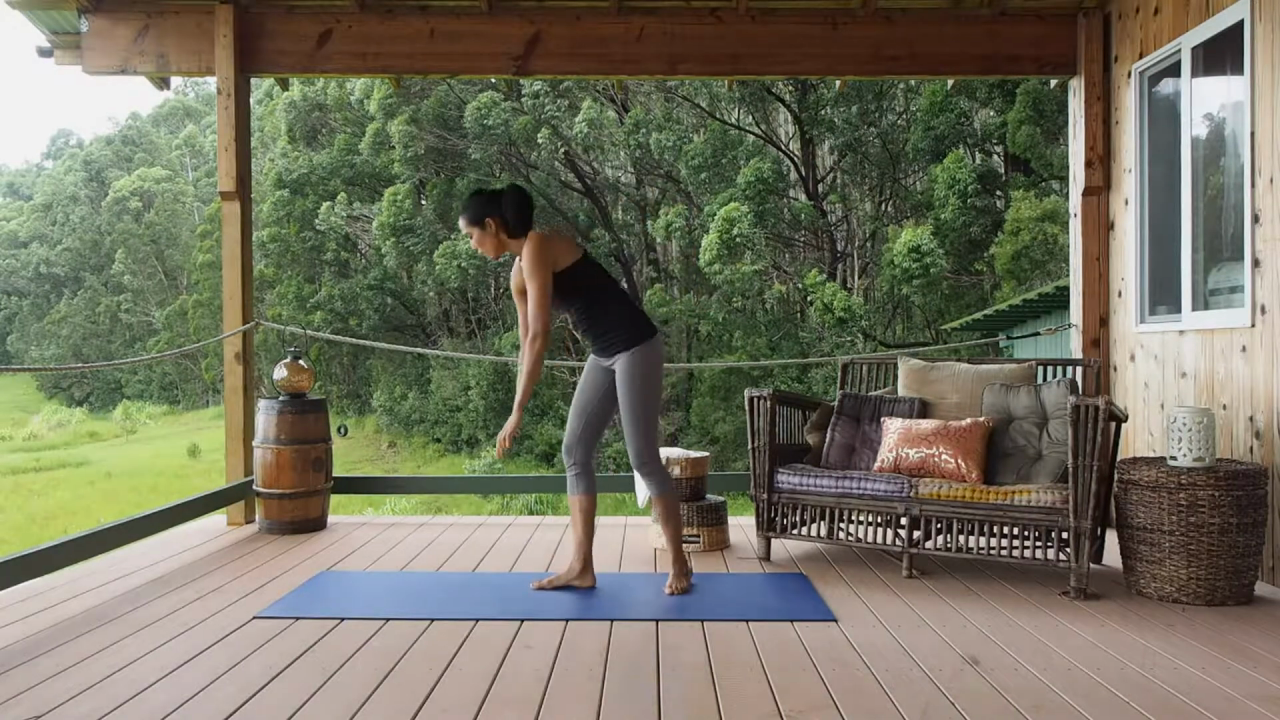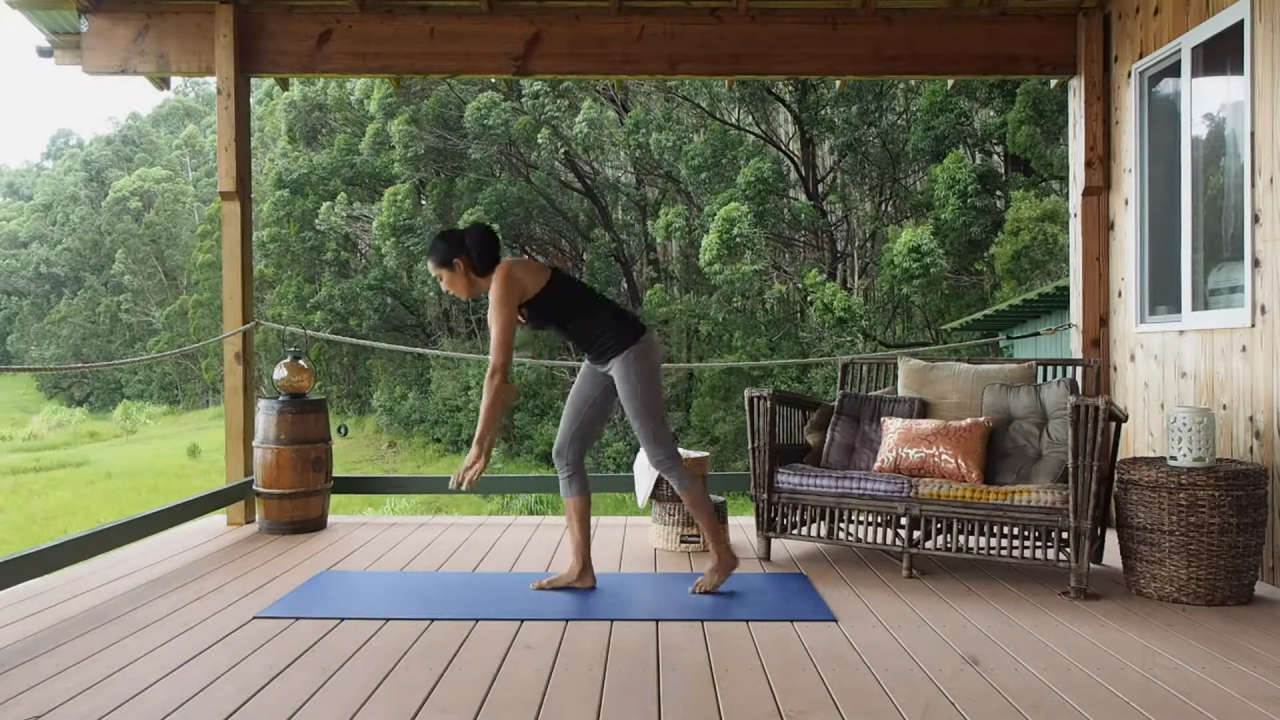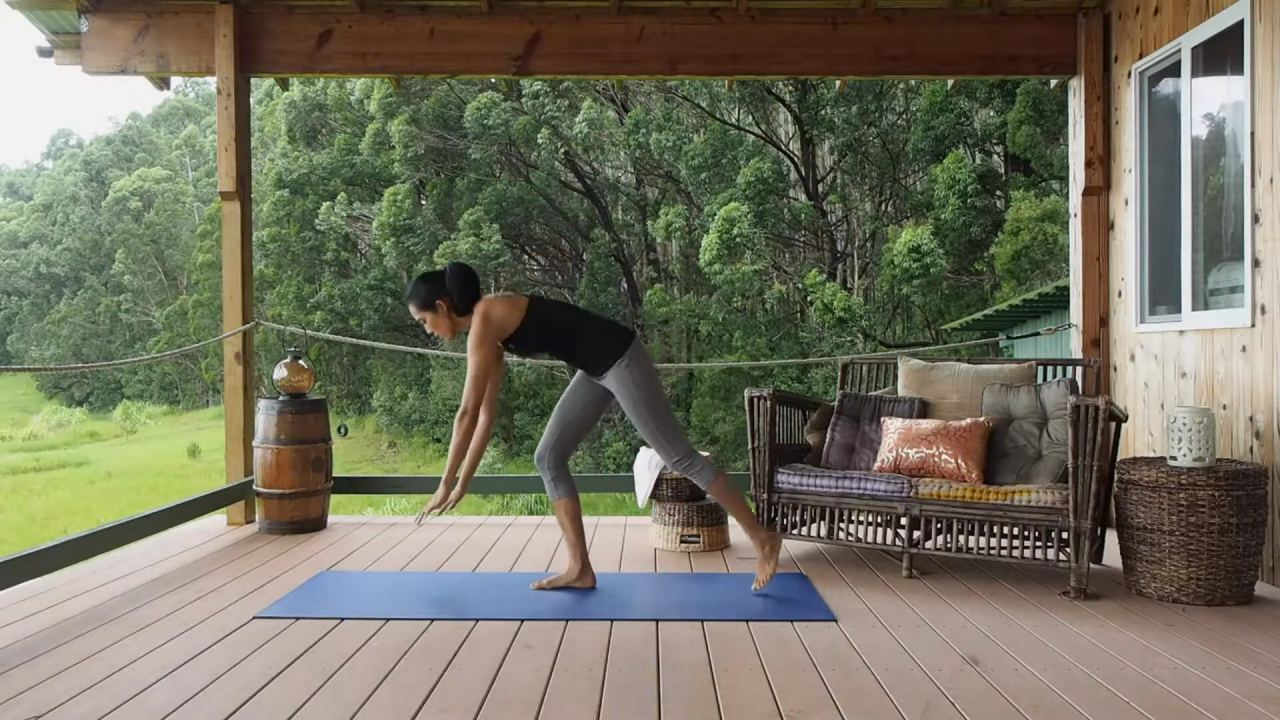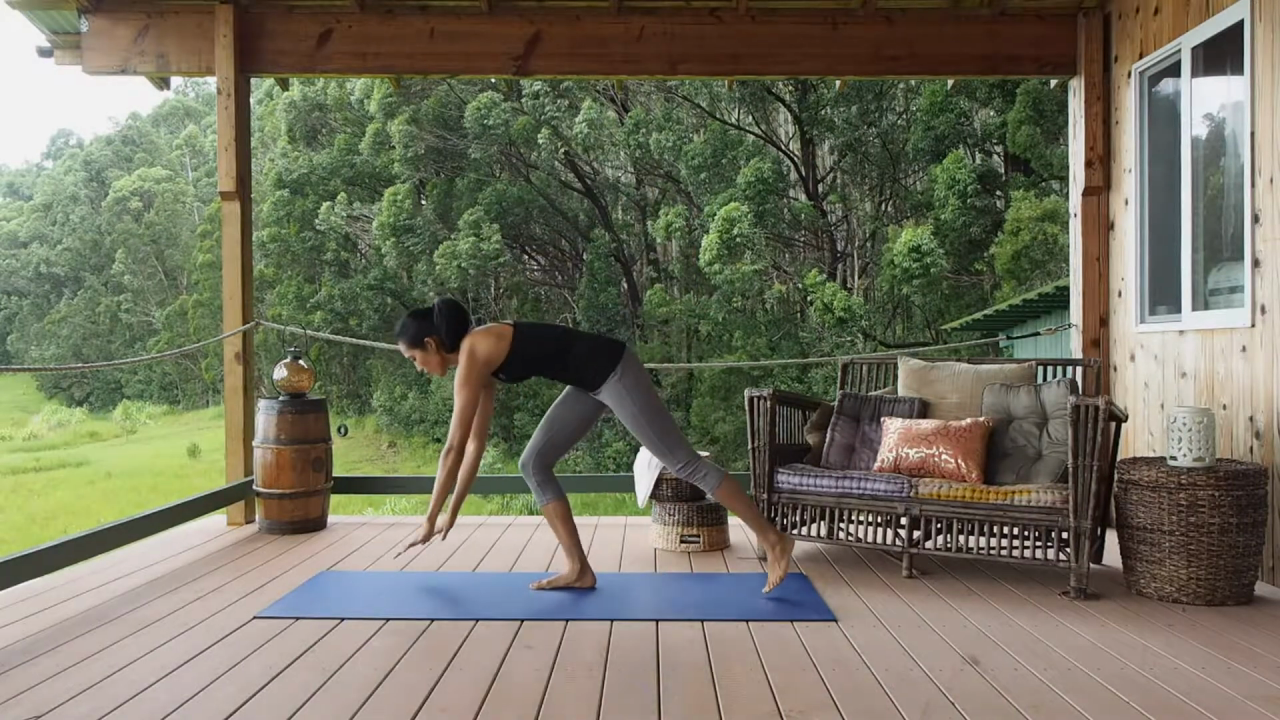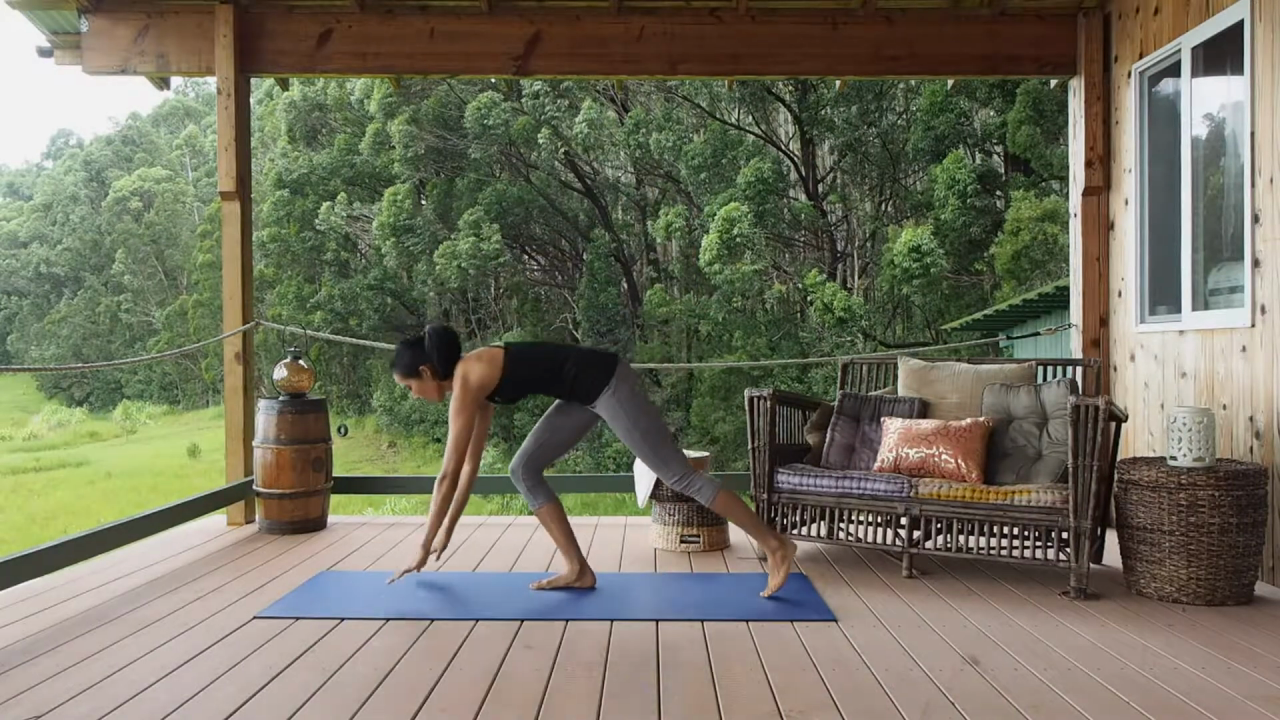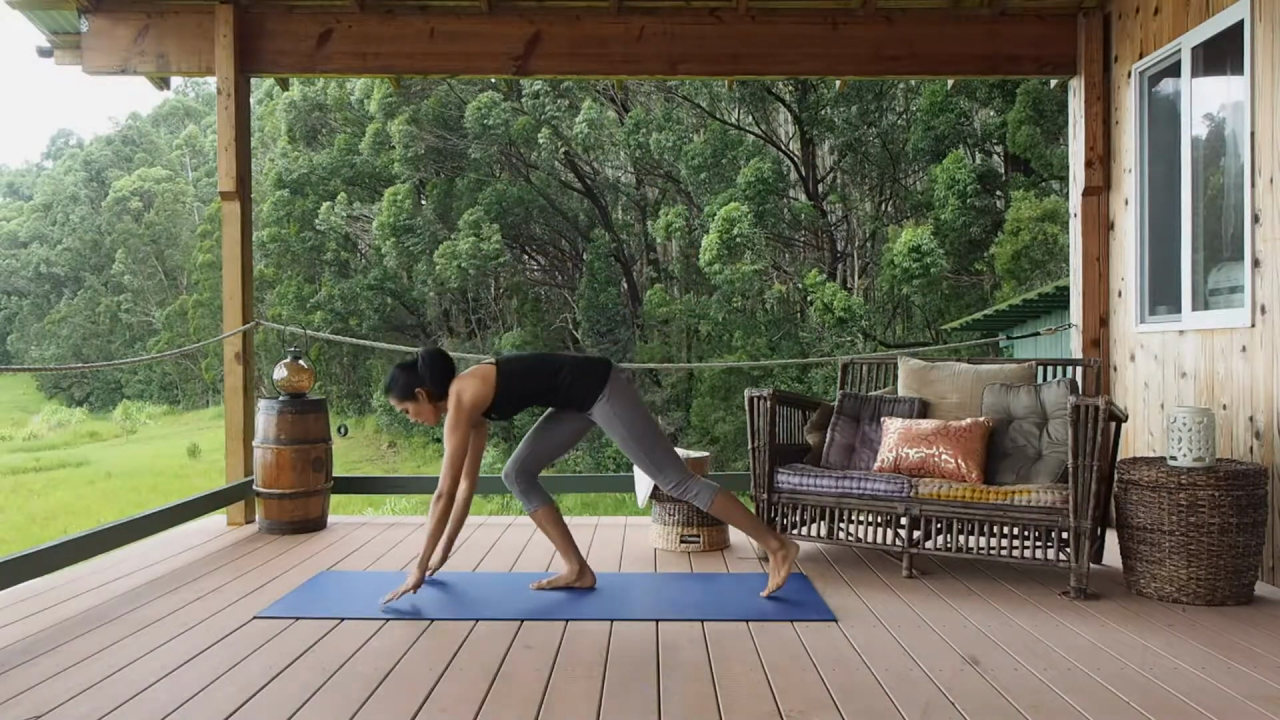
dt=0.2s
person 1, frame 1
left shoulder: (538, 247)
right shoulder: (520, 271)
left elbow: (540, 337)
right elbow: (528, 341)
left wrist: (518, 413)
right wrist: (519, 409)
left hip: (635, 346)
right hip: (604, 354)
left knee: (644, 458)
right knee: (575, 452)
left ankle: (678, 561)
right ankle: (581, 567)
person 1, frame 2
left shoulder: (503, 280)
right shoulder: (500, 298)
left elbow: (497, 372)
right elbow: (501, 376)
left wrist: (478, 448)
right wrist: (485, 447)
left hip: (627, 349)
right hip: (601, 358)
left knee: (662, 455)
right knee: (565, 453)
left ankle: (721, 553)
right ankle: (580, 569)
person 1, frame 3
left shoulder: (485, 316)
right shoulder: (489, 328)
left elbow: (467, 412)
right elbow: (485, 412)
left wrist: (447, 485)
right wrist: (462, 480)
left hip: (620, 360)
right hip: (597, 368)
left knee: (679, 457)
right knee: (548, 457)
left ankle: (762, 538)
right ankle: (579, 569)
person 1, frame 4
left shoulder: (471, 354)
right shoulder: (479, 356)
left elbow: (454, 447)
right elbow: (474, 442)
left wrist: (430, 520)
right wrist: (452, 511)
left hip: (614, 373)
right hip: (591, 381)
left knee: (684, 463)
right knee: (533, 464)
left ankle: (773, 541)
right ankle: (578, 569)
person 1, frame 5
left shoulder: (466, 380)
right shoulder: (474, 378)
left elbow: (448, 474)
right elbow: (469, 465)
left wrist: (424, 547)
right wrist: (446, 532)
left hip: (607, 384)
right hip: (587, 391)
left knee: (679, 474)
right knee: (523, 469)
left ankle: (775, 546)
right ankle: (578, 569)
person 1, frame 6
left shoulder: (461, 400)
right shoulder: (470, 396)
left elbow: (445, 494)
right elbow: (467, 482)
left wrist: (420, 569)
right wrist: (444, 550)
left hip: (602, 391)
right hip: (584, 396)
left knee: (676, 479)
right knee: (517, 474)
left ankle: (777, 547)
right ankle: (577, 569)
